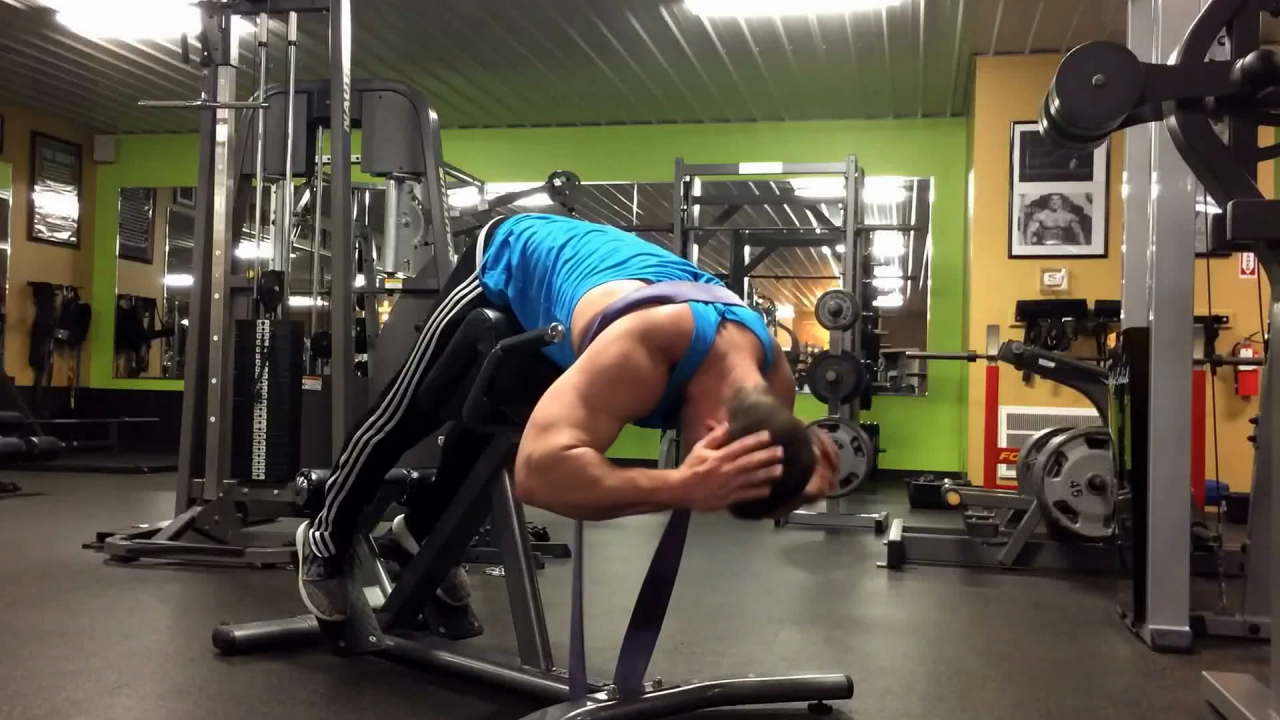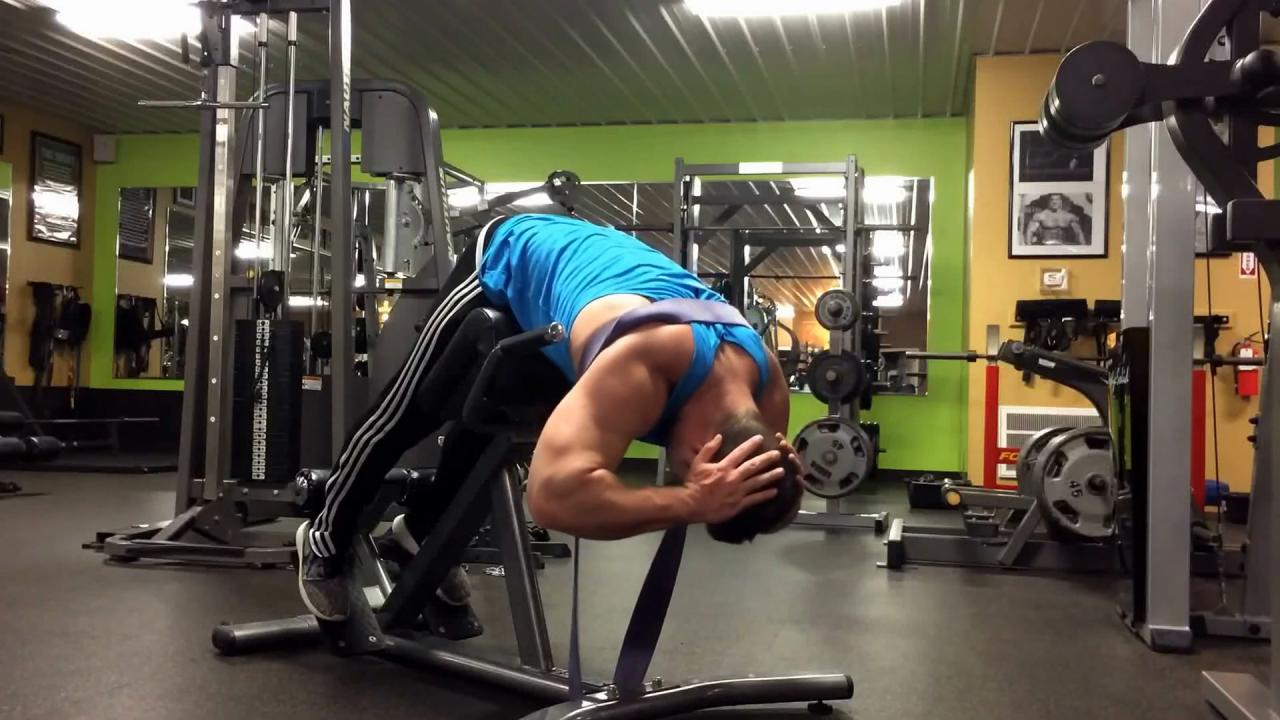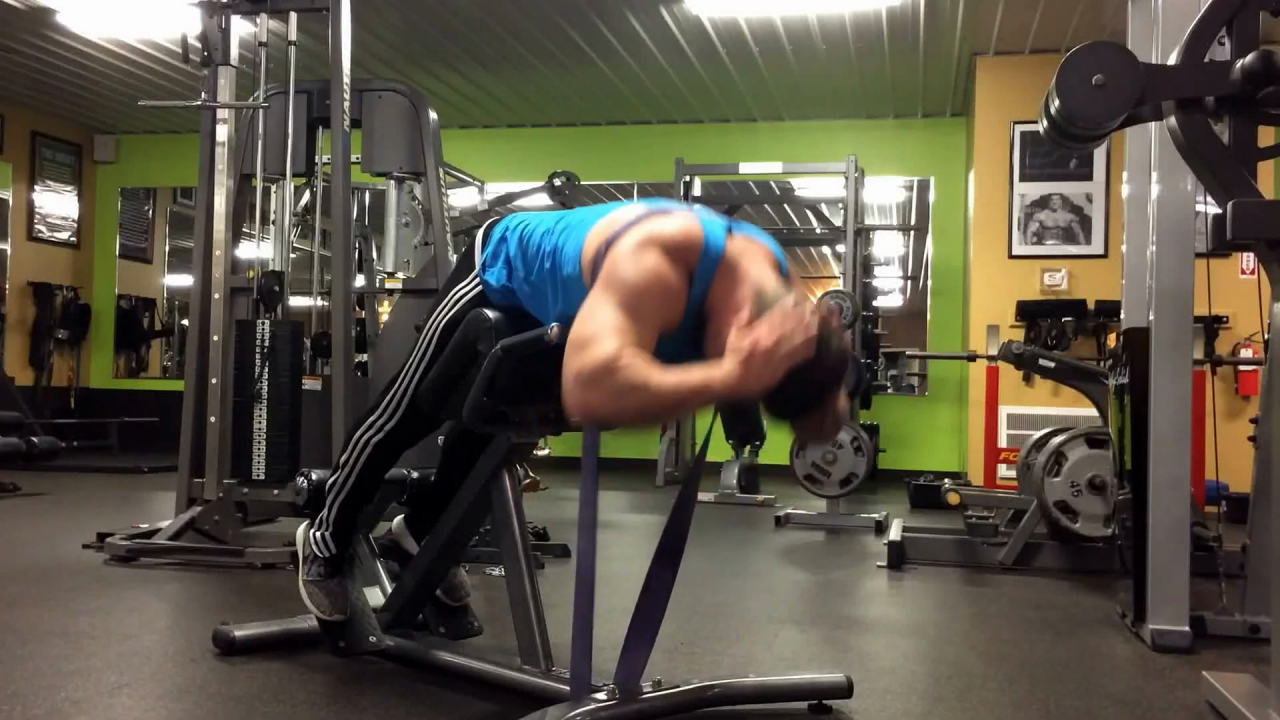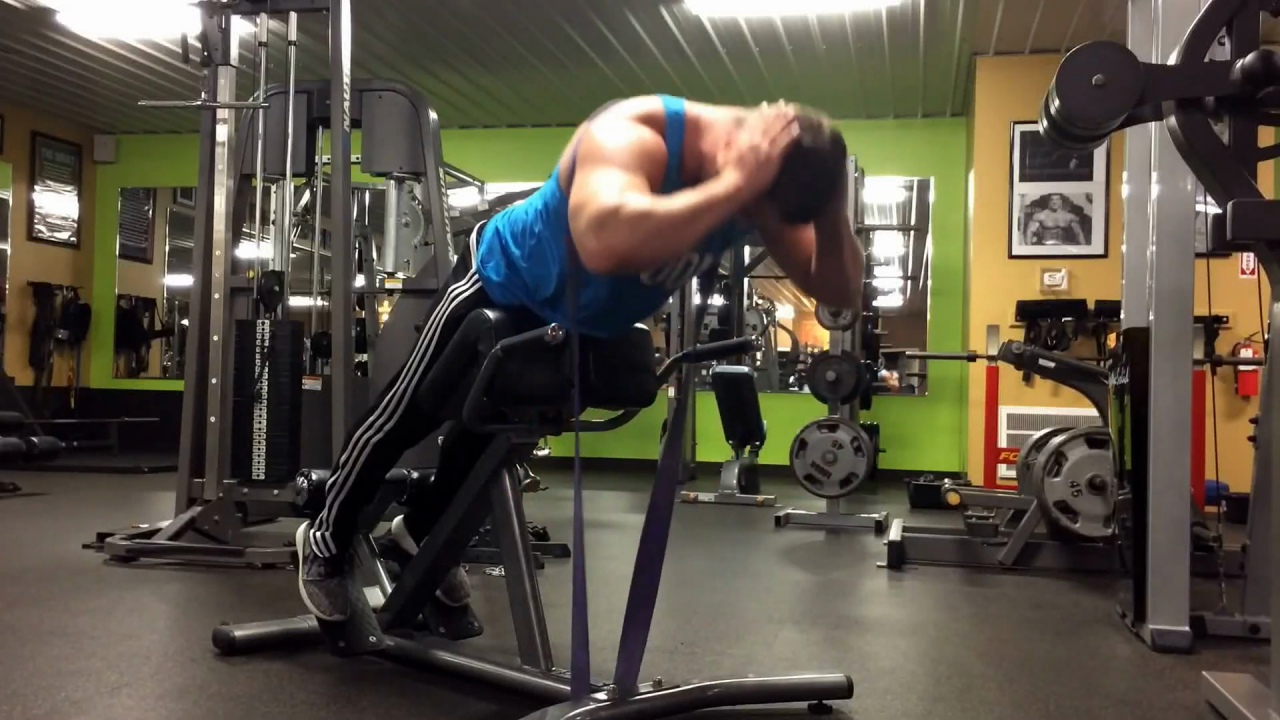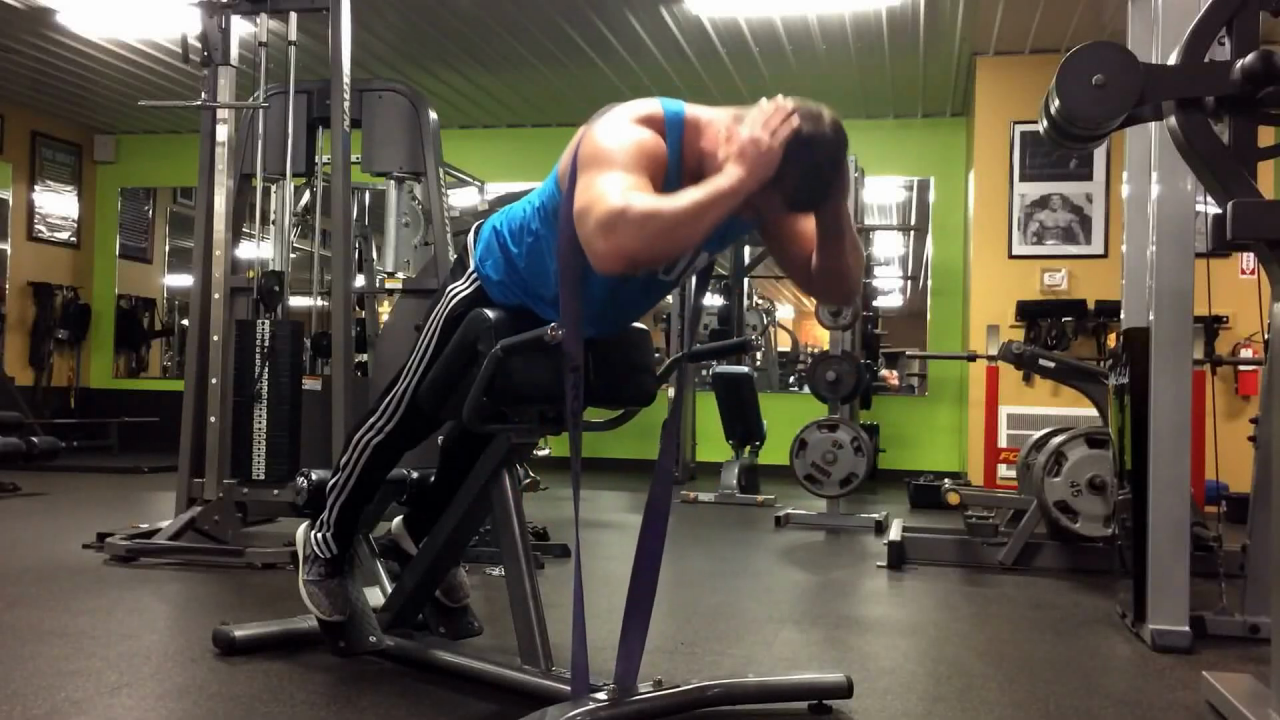
dt=0.3s
person 1, frame 1
left shoulder: (769, 371)
right shoulder: (642, 346)
right elbow: (537, 471)
left wrist: (804, 480)
right wrist: (684, 486)
left hip: (575, 257)
right hip: (509, 264)
right knee: (406, 418)
left ankle: (420, 529)
right ankle: (325, 542)
person 1, frame 2
left shoulder: (764, 385)
right shoulder: (643, 363)
left elbow: (761, 494)
right elbow: (552, 493)
left wrist: (783, 490)
right wrist: (692, 501)
right hip: (510, 264)
right knee: (406, 418)
left ankle: (421, 529)
right ankle: (325, 542)
person 1, frame 3
left shoulder: (779, 289)
right shoulder: (656, 259)
left elbow: (818, 426)
right elbow: (587, 392)
right wrist: (729, 376)
left hip: (560, 320)
right hip: (506, 280)
right knee: (406, 419)
left ankle: (421, 532)
right ankle: (326, 543)
person 1, frame 4
left shoulder: (760, 182)
right shoulder: (633, 136)
left elbow: (840, 291)
right elbow: (605, 243)
left wrist: (831, 210)
right wrist: (732, 182)
left hip: (578, 322)
right hip: (503, 284)
left knee: (492, 431)
right knee: (403, 419)
left ankle: (423, 531)
right ankle: (326, 542)
person 1, frame 5
left shoulder: (752, 177)
right shoulder: (633, 138)
left elbow: (835, 290)
right elbow: (613, 243)
left wrist: (831, 203)
right wrist: (736, 177)
left hip: (571, 327)
right hip: (499, 283)
right knee: (405, 421)
left ankle: (422, 533)
right ankle: (326, 545)
